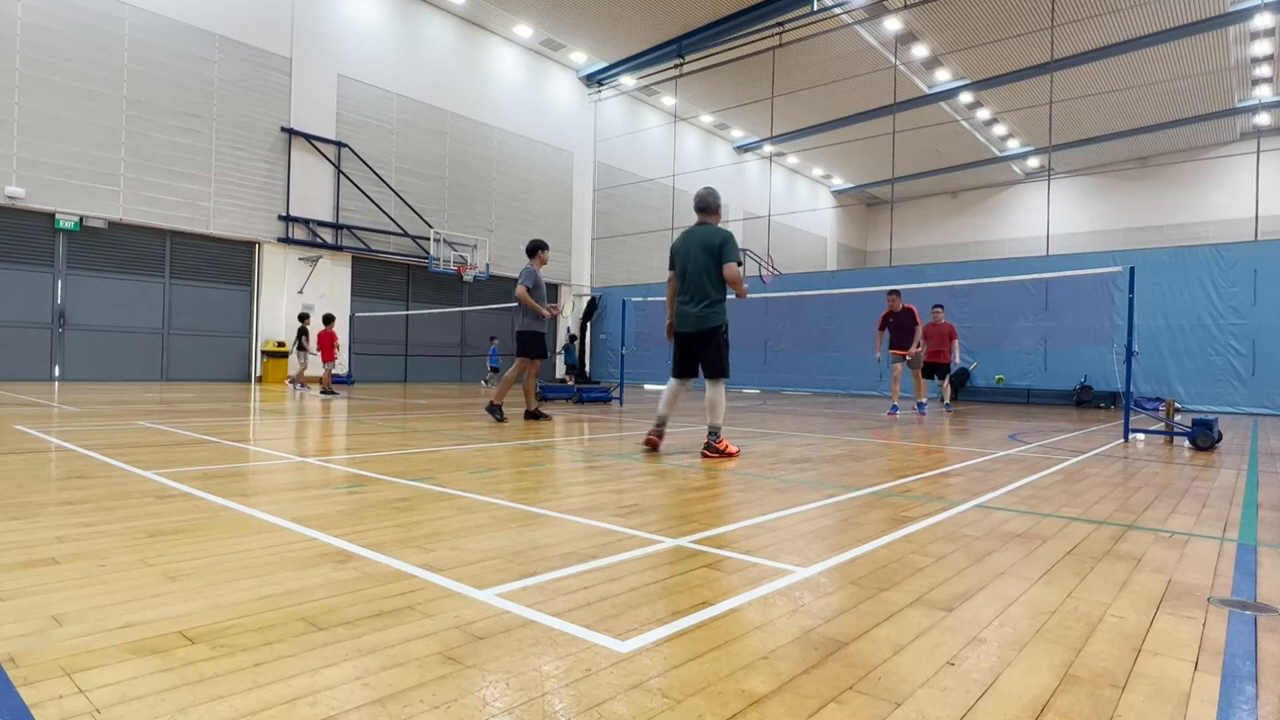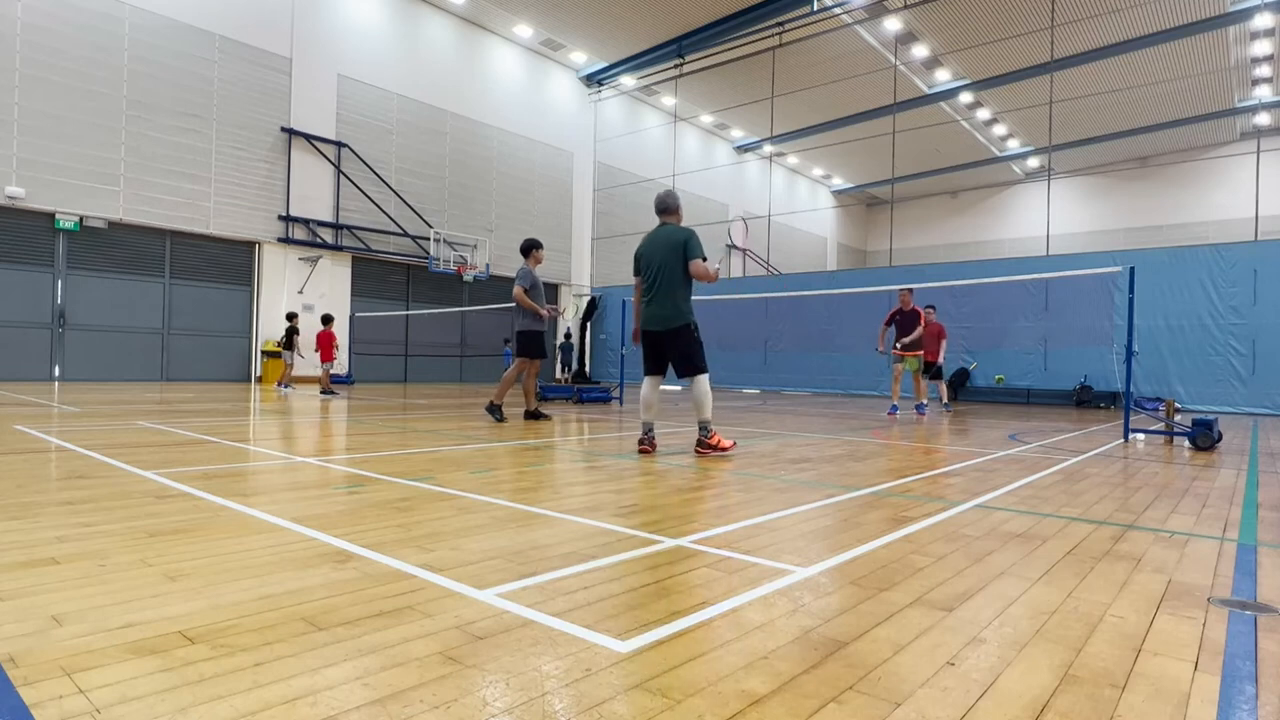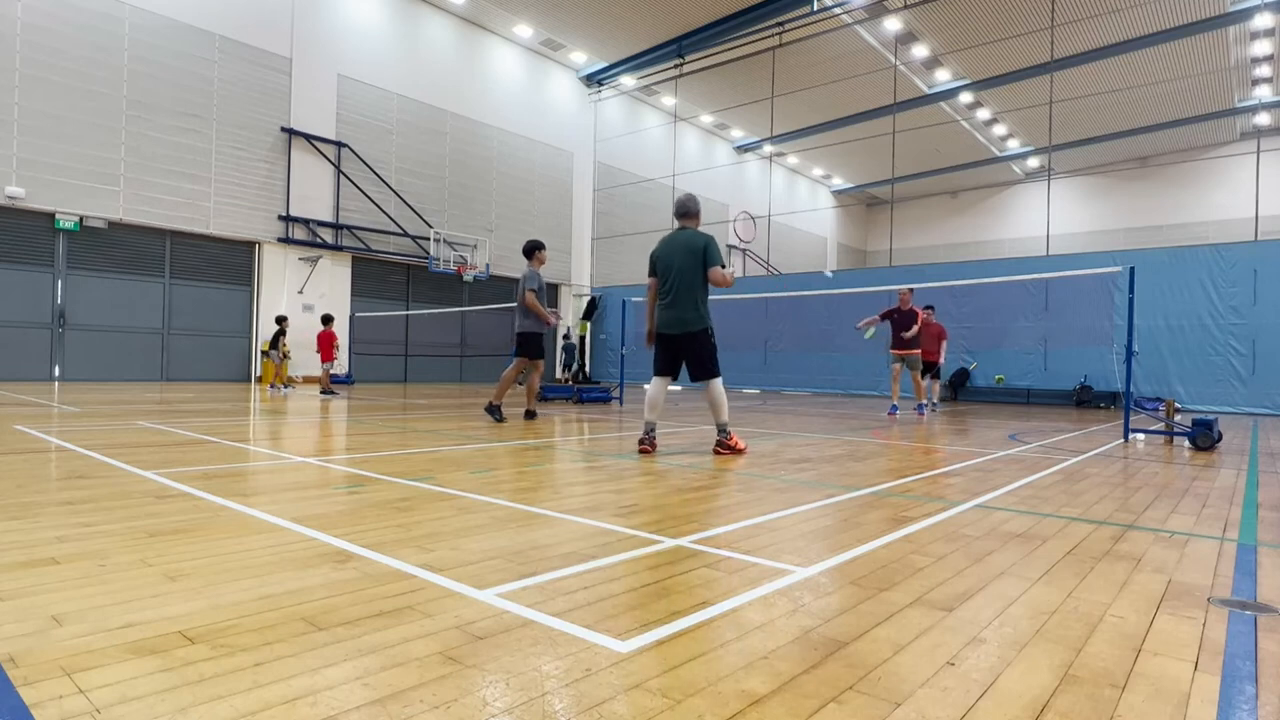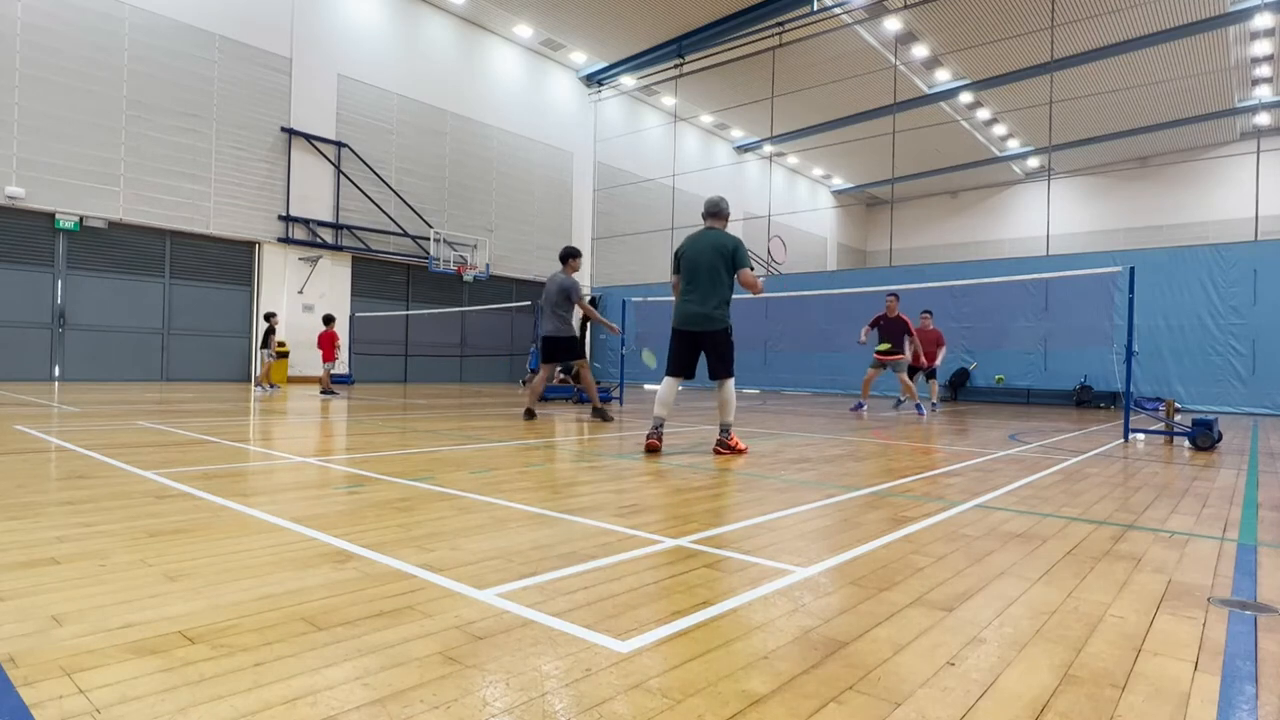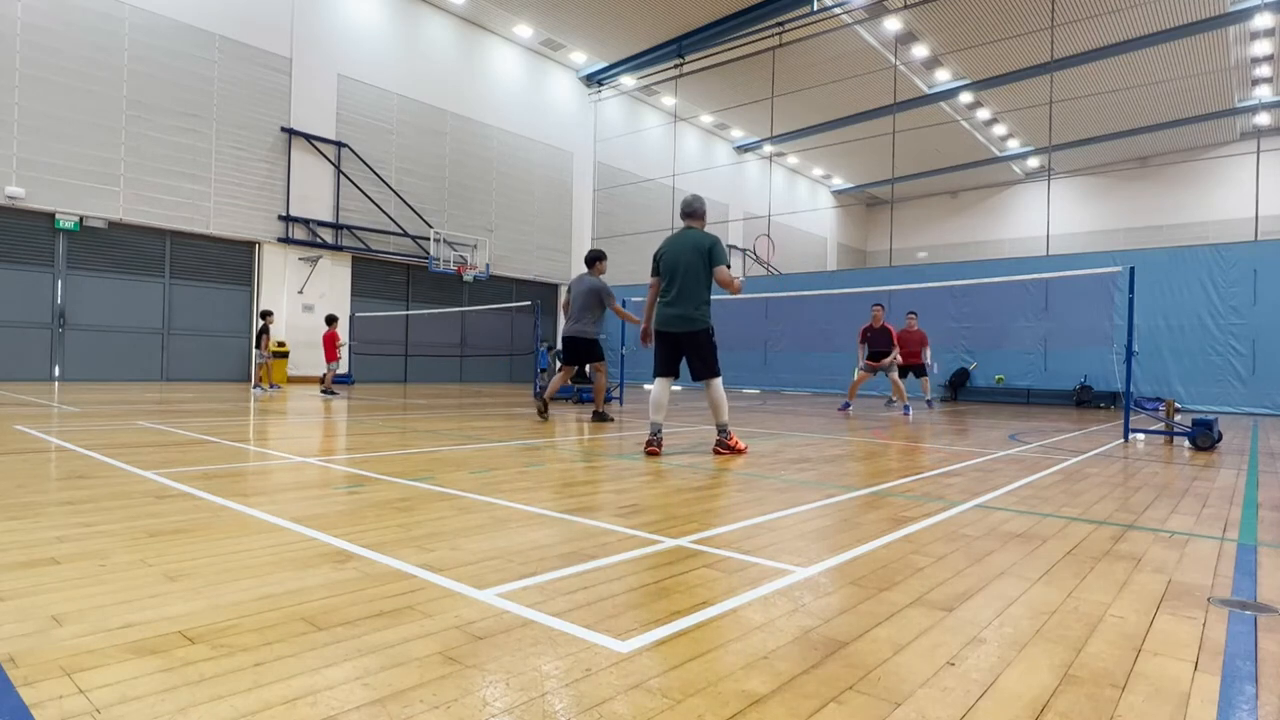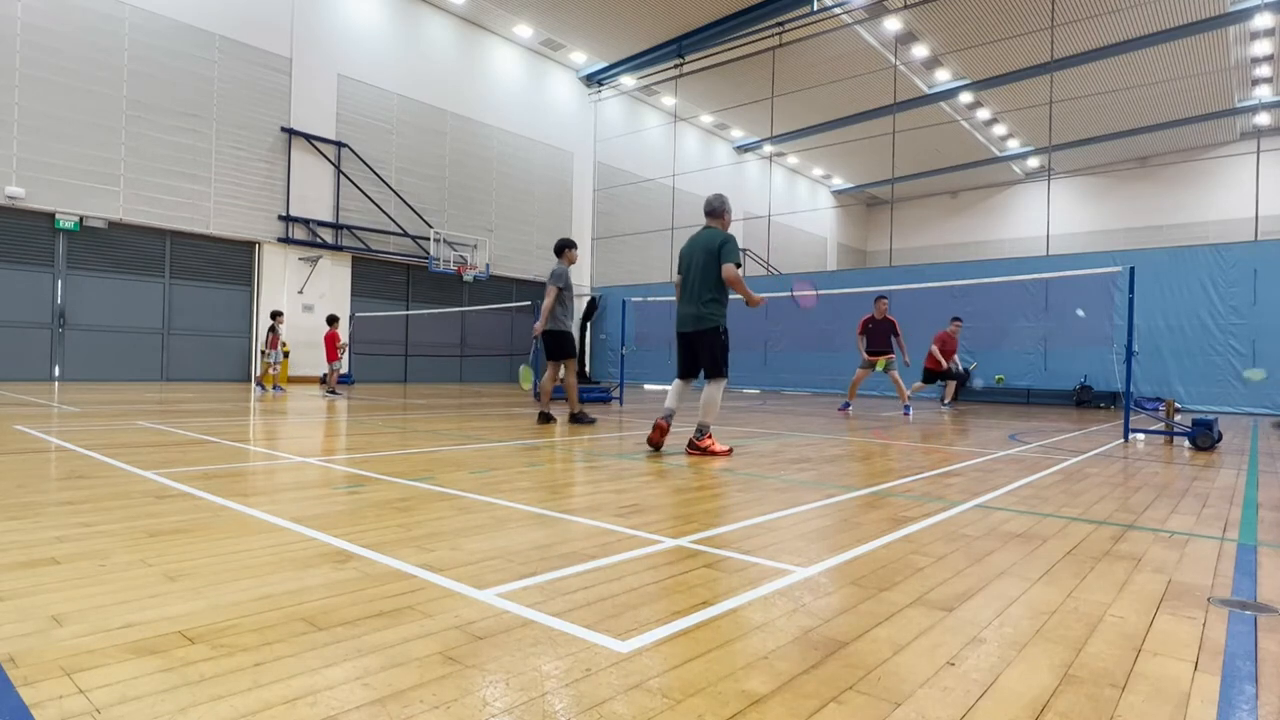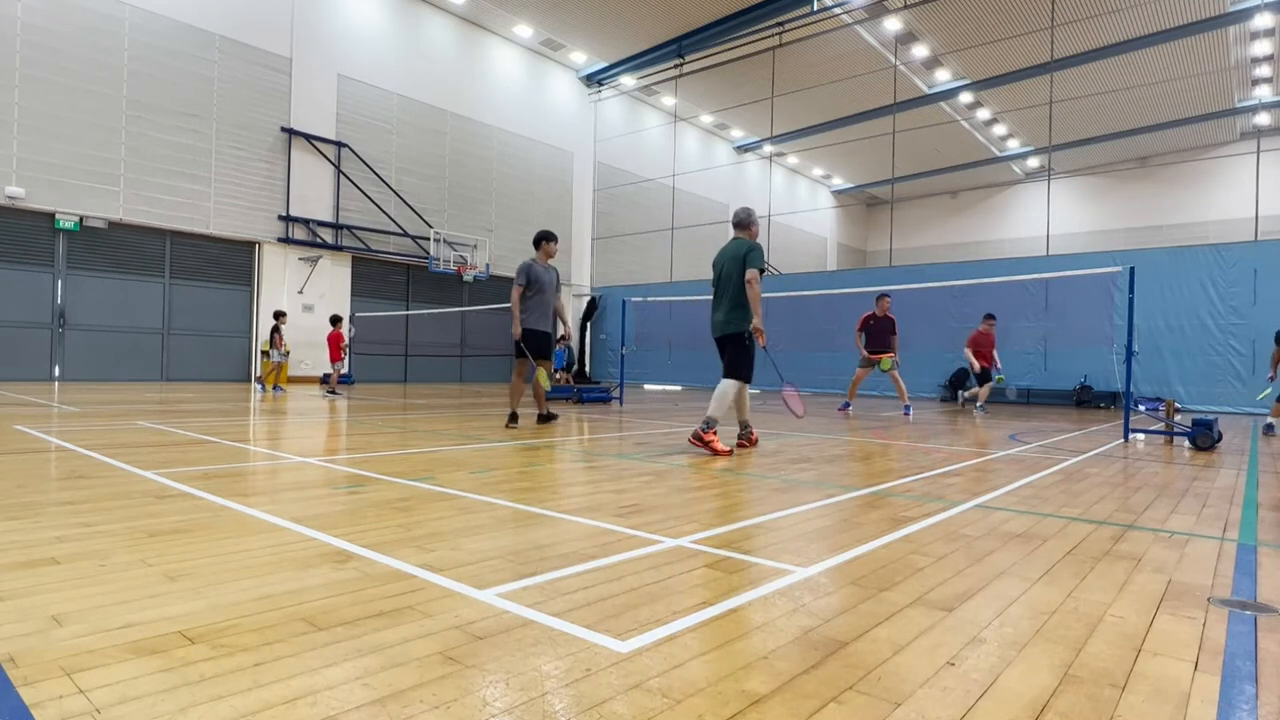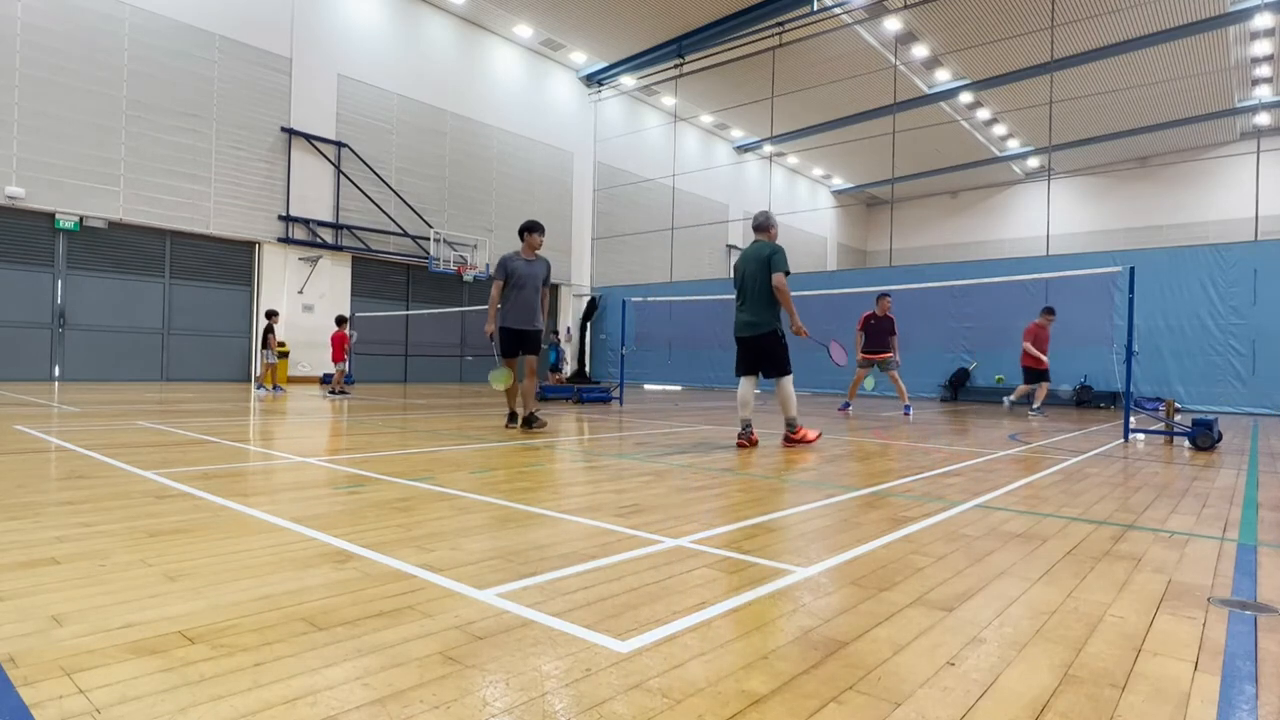
dt=0.5s
person 1, frame 1
left shoulder: (680, 240)
right shoulder: (723, 237)
left elbow: (671, 281)
right elbow: (731, 275)
left wrist: (670, 316)
right wrist: (741, 290)
left hip: (683, 321)
right hip: (711, 320)
left knee: (679, 378)
right knee: (715, 379)
left ankle: (657, 430)
right ankle: (714, 440)
person 1, frame 2
left shoulder: (644, 243)
right shoulder: (686, 236)
left elbow: (638, 286)
right elbow: (697, 271)
left wrist: (637, 322)
right wrist: (712, 274)
left hip: (650, 321)
right hip: (679, 319)
left knee: (652, 377)
right knee: (698, 374)
left ankle: (646, 436)
right ankle: (706, 436)
person 1, frame 3
left shoulder: (661, 246)
right shoulder: (705, 241)
left elbow: (652, 288)
right elbow: (716, 278)
left wrist: (651, 324)
right wrist: (728, 278)
left hip: (665, 325)
right hip: (695, 324)
left knee: (660, 378)
right knee: (712, 379)
left ankle: (648, 435)
right ankle: (724, 438)
person 1, frame 4
left shoulder: (686, 243)
right shoulder: (733, 243)
right elbow: (746, 280)
right wrist: (758, 286)
left hip: (683, 321)
right hip: (716, 322)
left knee: (672, 376)
right knee: (725, 378)
left ankle: (655, 431)
right ankle: (725, 437)
person 1, frame 5
left shoulder: (665, 245)
right shoulder: (710, 242)
left elbow: (653, 287)
right elbow: (722, 277)
left wrist: (646, 322)
right wrist: (734, 286)
left hip: (665, 322)
right hip: (696, 322)
left knee: (663, 378)
right knee: (712, 378)
left ankle: (654, 436)
right ankle: (725, 437)
person 1, frame 6
left shoulder: (689, 243)
right shoulder: (725, 239)
right elbow: (729, 275)
right wrist: (749, 296)
left hip: (685, 320)
right hip: (710, 320)
left knee: (684, 377)
right knee: (716, 378)
left ankle: (663, 420)
right ankle: (700, 438)
person 1, frame 7
left shoulder: (722, 253)
right shoulder: (752, 248)
right elbow: (751, 280)
right wrist: (757, 317)
left hip: (720, 325)
right hip: (739, 325)
left knee: (736, 378)
right knee: (736, 379)
left ankle: (745, 431)
right ankle: (706, 431)
person 1, frame 8
left shoulder: (742, 257)
right shoulder: (774, 250)
right elbow: (778, 284)
right wrist: (794, 318)
left hip: (742, 327)
right hip: (767, 326)
left knee: (747, 378)
right knee: (783, 377)
left ankle: (745, 431)
right ankle: (793, 430)
person 2, frame 1
left shoulder: (536, 273)
right shoulder: (530, 271)
right elbow: (520, 293)
left wrist: (547, 307)
right wrist: (542, 310)
left hip: (537, 329)
right hip: (529, 328)
left knee: (533, 369)
right knee: (520, 365)
left ankle: (531, 409)
right ankle: (495, 403)
person 2, frame 2
left shoulder: (531, 273)
right shoulder: (526, 271)
right elbow: (517, 294)
left wrist: (545, 308)
right wrist: (539, 310)
left hip: (536, 328)
right hip: (528, 328)
left knee: (533, 369)
right knee: (520, 365)
left ankle: (531, 409)
right ankle: (495, 403)
person 2, frame 3
left shoulder: (531, 274)
right shoulder: (533, 274)
right elbow: (529, 300)
left wrist: (546, 312)
right wrist: (548, 318)
left hip: (531, 329)
right hip: (531, 329)
left knee: (537, 369)
right knee: (517, 367)
left ankle: (530, 409)
right ankle: (494, 404)
person 2, frame 4
left shoulder: (551, 279)
right shoulder: (570, 283)
left elbow: (543, 302)
right elbow: (585, 308)
right wrist: (607, 324)
left hip: (547, 333)
right hip: (564, 334)
left knee: (544, 371)
right knee: (584, 367)
left ankle: (529, 408)
right ankle: (597, 408)
person 2, frame 5
left shoulder: (576, 281)
right shoulder: (600, 285)
left elbow: (565, 305)
right elbow: (618, 310)
right wrist: (639, 321)
left hip: (569, 334)
right hip: (587, 336)
left knee: (566, 372)
right knee: (600, 370)
left ankle: (545, 397)
right ankle: (598, 412)
person 2, frame 6
left shoulder: (559, 271)
right shoulder: (561, 271)
right elbow: (549, 297)
right wrist: (542, 321)
left hip: (551, 329)
right hip: (559, 329)
left knee: (553, 370)
right knee: (571, 369)
left ankle: (544, 412)
right ankle: (576, 412)
person 2, frame 7
left shoulder: (553, 272)
right shoulder: (527, 266)
left elbow: (557, 301)
right elbow: (515, 296)
left wrist: (565, 324)
right wrist: (516, 323)
left hip: (546, 329)
right hip: (527, 327)
left knee: (543, 371)
right knee: (521, 370)
left ankle: (543, 413)
right ankle: (513, 414)
person 2, frame 8
left shoulder: (544, 264)
right shoulder: (507, 260)
right elbow: (496, 291)
left wrist: (544, 322)
right wrist: (490, 320)
left hip: (533, 326)
right hip: (509, 325)
left knee: (531, 369)
right knee: (510, 370)
left ankle: (529, 415)
right ankle: (512, 413)
